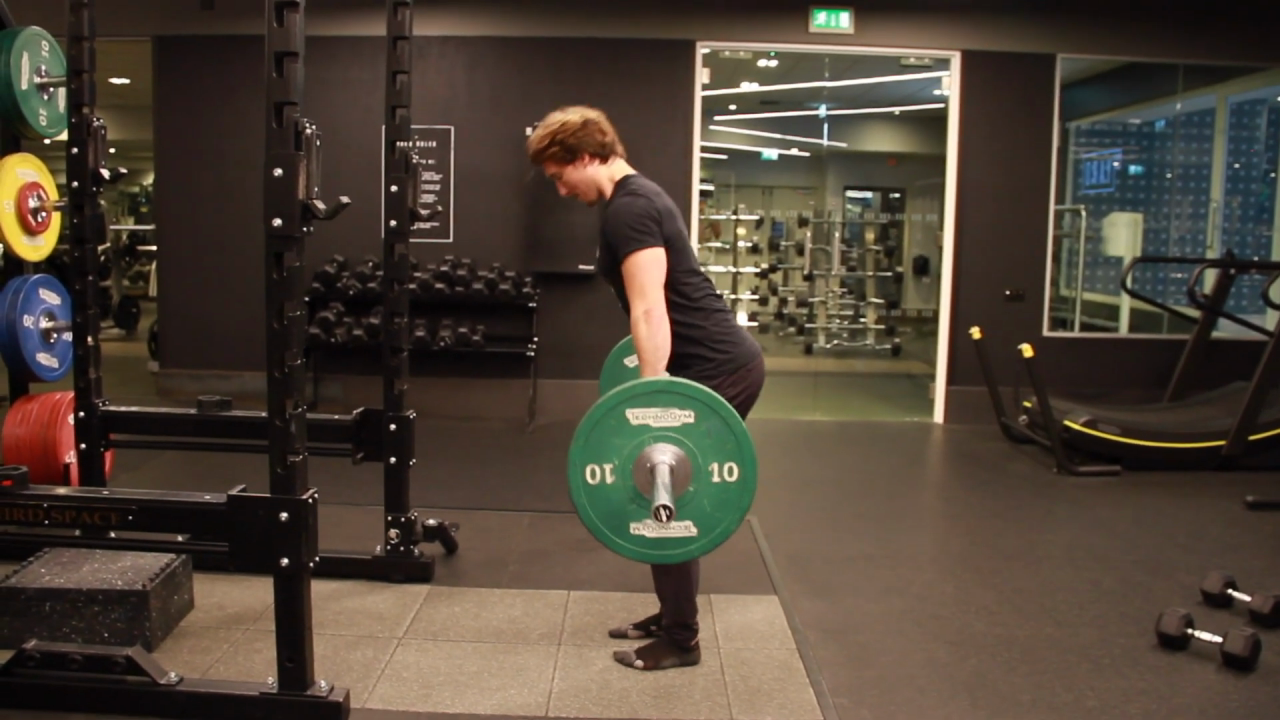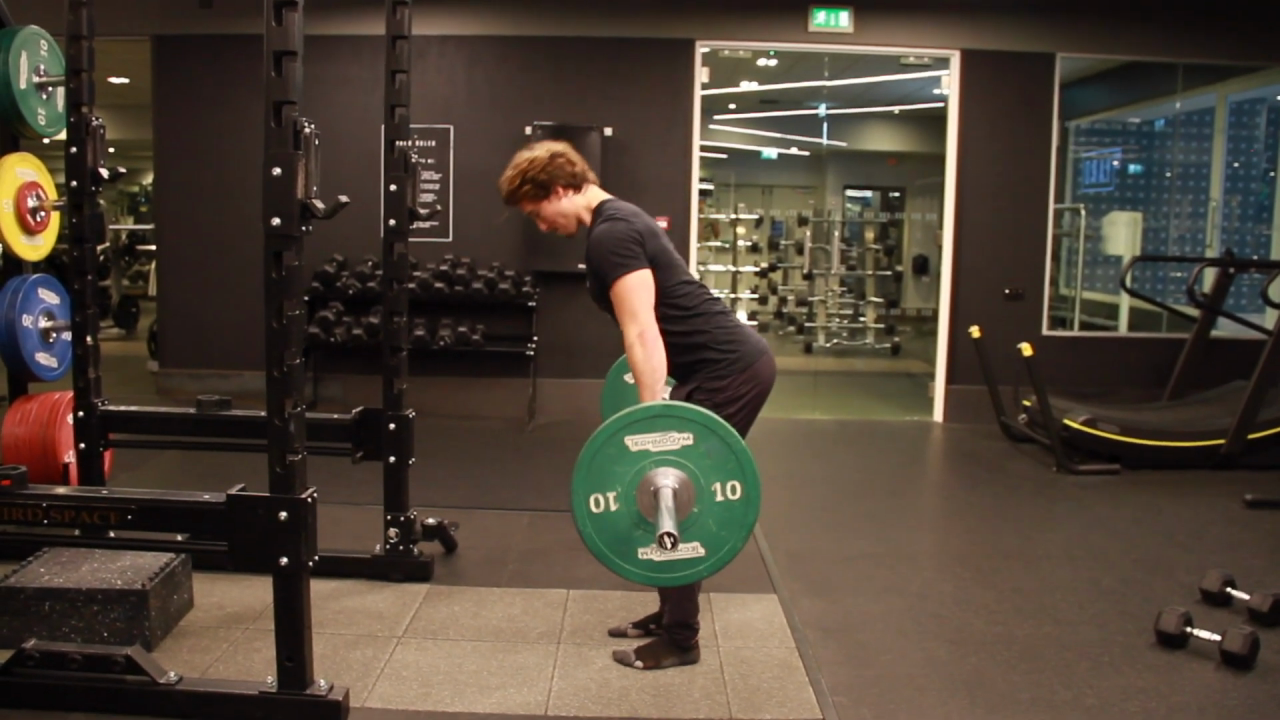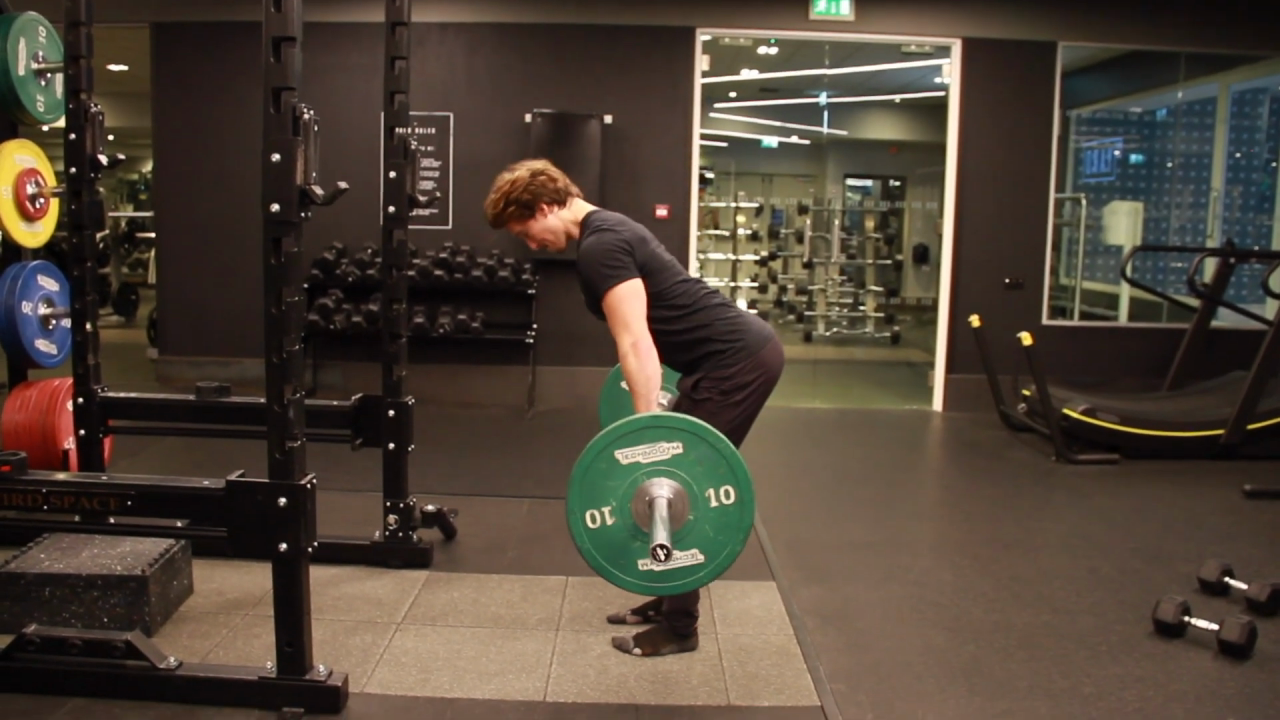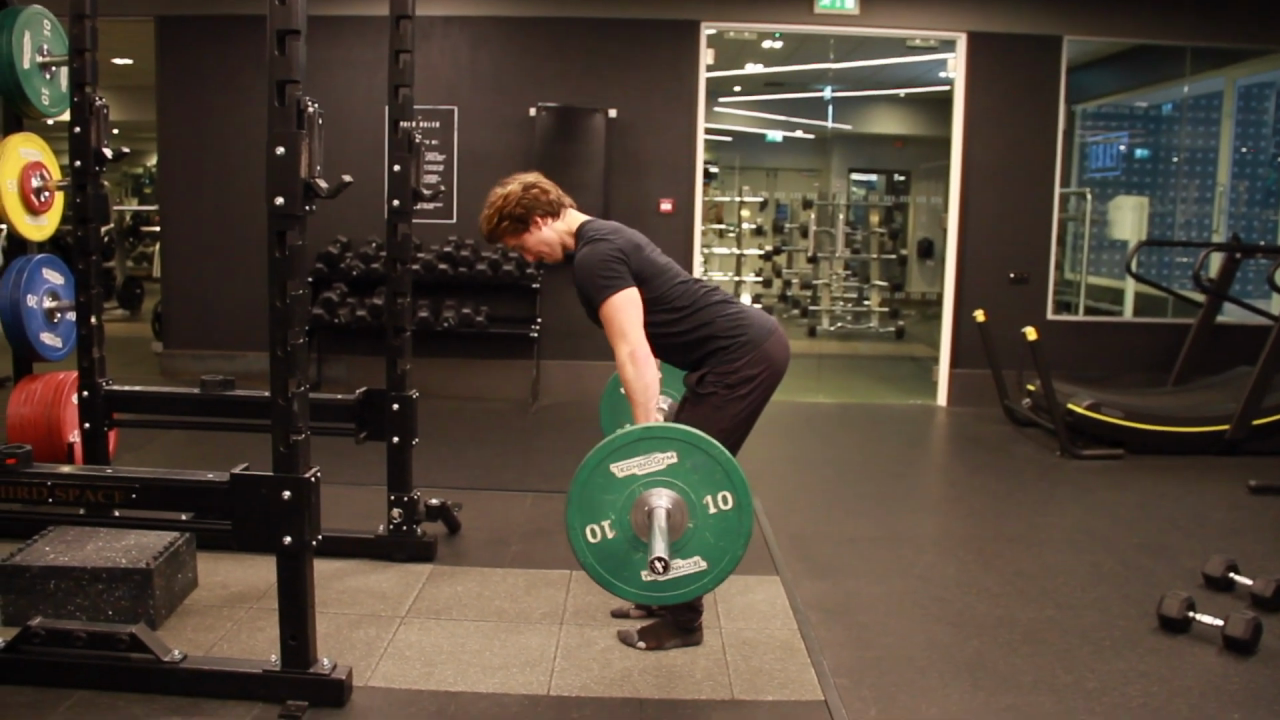
dt=0.3s
person 1, frame 1
left shoulder: (628, 209)
right shoulder: (639, 197)
left elbow: (650, 312)
left hip: (717, 370)
right hip: (720, 362)
left ankle: (680, 640)
right ankle: (672, 616)
person 1, frame 2
left shoulder: (609, 236)
right shoulder: (619, 220)
left elbow: (643, 333)
right wrist: (656, 405)
left hip: (729, 371)
right hip: (733, 362)
left ankle: (679, 639)
right ankle: (671, 614)
person 1, frame 3
left shoulder: (598, 248)
right shoulder: (608, 230)
left elbow: (635, 342)
right elbow: (642, 335)
right wrist: (652, 420)
left hip: (737, 360)
right hip: (743, 349)
left ankle: (678, 626)
right ankle: (667, 599)
person 1, frame 4
left shoulder: (593, 258)
right shoulder: (605, 238)
left elbow: (632, 352)
right elbow: (644, 338)
right wrist: (652, 415)
left hip: (744, 356)
right hip: (753, 343)
left ankle: (682, 621)
